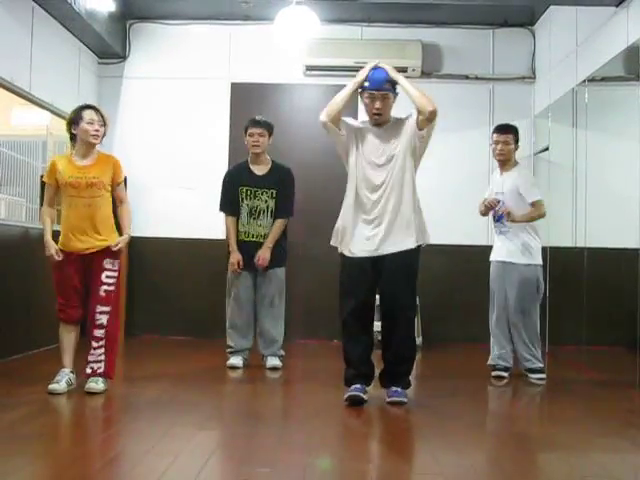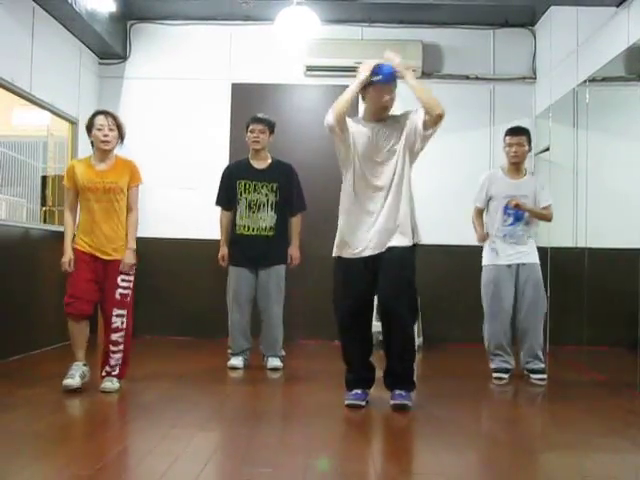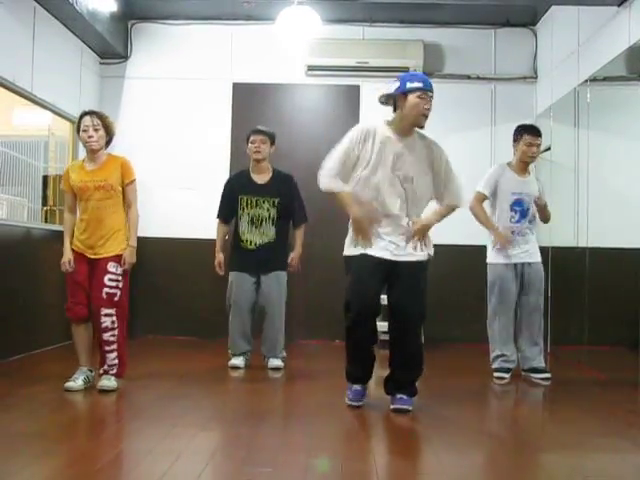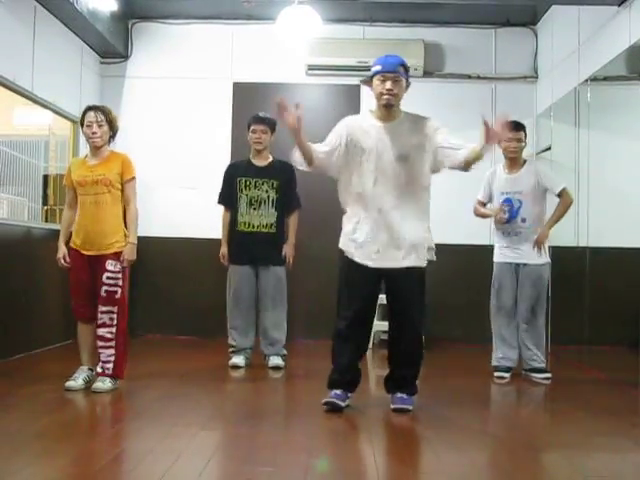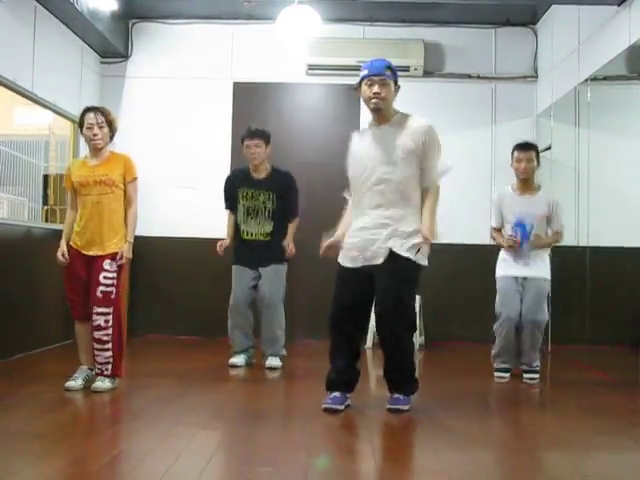
dt=0.4s
person 1, frame 1
left shoulder: (409, 130)
right shoulder: (352, 132)
left elbow: (430, 111)
right elbow: (326, 118)
left wrist: (399, 78)
right wrist: (356, 81)
left hip: (401, 240)
right hip: (357, 240)
left knee: (399, 313)
right knee: (354, 313)
left ankle: (396, 381)
right ankle: (357, 380)
person 1, frame 2
left shoulder: (407, 127)
right shoulder: (350, 130)
left elbow: (437, 113)
right elbow: (332, 119)
left wrist: (406, 73)
right wrist: (359, 78)
left hip: (396, 238)
right hip: (354, 241)
left knee: (398, 310)
right knee: (350, 313)
left ankle: (400, 384)
right ankle: (359, 382)
person 1, frame 3
left shoulder: (431, 150)
right shoulder: (366, 133)
left elbow: (452, 198)
right elbow: (328, 177)
left wrist: (429, 221)
right wrist: (354, 212)
left hip: (410, 249)
right hip: (366, 245)
left knee: (408, 320)
right knee: (360, 312)
left ankle: (402, 388)
right ankle: (358, 379)
person 1, frame 4
left shoulder: (424, 128)
right shoulder: (351, 127)
left elbow: (460, 160)
right elbow: (315, 162)
left wrist: (483, 146)
right wrist: (297, 135)
left hip: (409, 245)
right hip: (361, 242)
left knee: (407, 321)
right knee: (351, 317)
left ankle: (402, 387)
right ankle: (340, 385)
person 1, frame 5
left shoulder: (419, 130)
right shoulder: (358, 140)
left elbow: (431, 187)
right elbow: (355, 197)
left wrist: (428, 225)
right wrist: (339, 234)
left hip: (401, 242)
right hip: (357, 244)
left knee: (394, 320)
right knee: (344, 317)
left ankle: (401, 387)
right ankle: (340, 386)
person 2, frame 1
left shoulder: (111, 163)
right shoulder: (58, 164)
left elbow: (122, 202)
right elbow: (48, 205)
left wrist: (126, 233)
right wrist: (47, 238)
left hip: (104, 248)
right hip: (68, 249)
left knee: (102, 310)
right knee: (69, 311)
left ankle: (98, 373)
right ankle: (67, 372)
person 2, frame 2
left shoulder: (128, 167)
right shoulder: (76, 168)
left elbow: (133, 211)
right elbow: (70, 210)
left wrist: (130, 248)
right wrist: (67, 248)
left hip: (119, 253)
right hip: (84, 250)
left knee: (117, 315)
right knee: (76, 307)
left ankle: (112, 372)
right ankle: (79, 366)
person 2, frame 3
left shoulder: (121, 165)
right shoulder: (71, 171)
left elbow: (131, 208)
right elbow: (69, 212)
left wrist: (132, 245)
right wrist: (66, 248)
left hip: (113, 250)
right hip: (81, 251)
left knee: (107, 310)
right knee: (77, 310)
left ankle: (111, 370)
right ankle: (84, 369)
person 2, frame 4
left shoulder: (122, 161)
right shoulder: (75, 167)
left elbow: (131, 205)
right elbow: (70, 207)
left wrist: (131, 242)
right wrist: (61, 242)
left hip: (112, 248)
right hip: (80, 248)
left knee: (109, 311)
right knee: (83, 311)
left ankle: (109, 372)
right ankle: (86, 368)
person 2, frame 5
left shoulder: (123, 162)
right shoulder: (75, 168)
left elbow: (132, 205)
right elbow: (73, 209)
left wrist: (129, 242)
right wrist: (63, 241)
left hip: (111, 248)
right hip: (79, 248)
left knee: (104, 310)
right knee: (80, 310)
left ankle: (108, 372)
right ankle: (86, 368)
person 3, frame 1
left shoulder: (523, 175)
right shoulder: (495, 175)
left elbow: (540, 210)
right elbow: (485, 208)
left wrist: (516, 217)
right wrist: (487, 207)
left hip: (524, 256)
right hip: (500, 254)
left knee: (522, 310)
right knee: (499, 310)
left ankle: (532, 363)
right ankle: (501, 361)
person 3, frame 2
left shoulder: (535, 181)
right shoulder: (490, 179)
left elbow: (549, 215)
right elbow: (477, 213)
left wrist: (527, 207)
right wrist: (480, 231)
left hip: (527, 258)
right hip: (496, 258)
left knee: (533, 312)
right knee: (496, 314)
left ankle: (533, 363)
right ankle: (501, 363)
person 3, frame 3
left shoulder: (535, 181)
right shoulder: (498, 172)
left elbow: (545, 219)
right elbow: (475, 204)
left wrist: (543, 206)
right wrist: (496, 231)
left hip: (531, 256)
right hip: (502, 255)
left knee: (532, 311)
right knee: (501, 309)
left ankle: (533, 363)
right ankle: (502, 361)
person 3, frame 4
left shoulder: (537, 171)
right shoulder: (493, 174)
left elbow: (567, 198)
right elbow: (477, 207)
left wrist: (546, 228)
right wrist: (491, 213)
left hip: (535, 256)
right hip: (504, 255)
left knee: (531, 312)
right knee: (502, 309)
left ankle: (534, 362)
right ankle: (504, 361)
person 3, frame 5
left shoulder: (549, 199)
right shoulder: (501, 197)
left elbow: (558, 234)
left wrist: (547, 241)
right wrist: (502, 241)
left hip: (537, 271)
right hip: (508, 270)
left knee: (534, 319)
right knee: (507, 317)
left ankle: (530, 363)
right ankle: (503, 362)
person 4, frame 1
left shoulder: (284, 174)
right shoulder: (234, 174)
left elbow: (283, 217)
right elbow: (229, 216)
left wrist: (267, 248)
right wrist: (233, 250)
left hip: (272, 252)
right hip: (241, 251)
left knee: (271, 304)
right knee: (239, 302)
left ankle: (272, 352)
right ankle: (238, 350)
person 4, frame 2
left shoulder: (285, 171)
right shoulder: (233, 171)
left elbow: (295, 212)
right elbow: (226, 210)
left wrist: (294, 245)
right wrist: (223, 244)
left hip: (274, 252)
right hip: (240, 251)
left knee: (272, 304)
right knee: (238, 303)
left ankle: (273, 353)
right ankle: (238, 352)
person 4, frame 3
left shoulder: (285, 182)
right shoulder: (235, 182)
left elbow: (299, 221)
right elbow: (224, 220)
left wrist: (297, 250)
right wrist: (219, 250)
left hip: (275, 260)
right hip: (242, 259)
left knee: (274, 307)
right knee: (239, 306)
left ankle: (274, 353)
right ankle: (239, 352)
person 4, frame 4
left shoulder: (284, 170)
right shoulder: (234, 170)
left elbow: (292, 211)
right elbow: (228, 209)
left wrist: (290, 242)
right wrist: (224, 243)
left hip: (272, 249)
right hip: (241, 248)
left knee: (273, 301)
right knee: (240, 300)
left ankle: (274, 351)
right ankle: (240, 350)
person 4, frame 5
left shoulder: (284, 180)
right shoulder: (235, 179)
left elbow: (293, 216)
left wrist: (289, 239)
right wrist: (228, 239)
left hip: (273, 255)
right hip: (243, 254)
left knee: (271, 300)
right knee: (238, 301)
left ankle: (274, 352)
right ankle: (242, 350)
